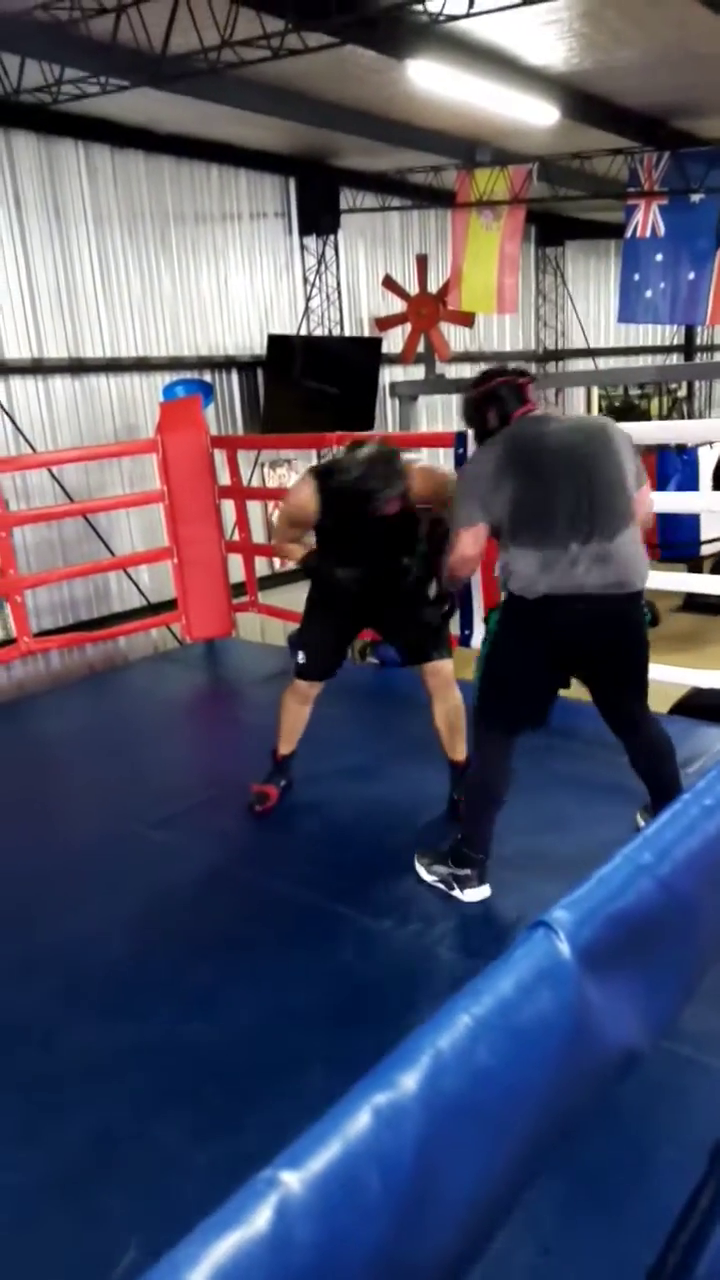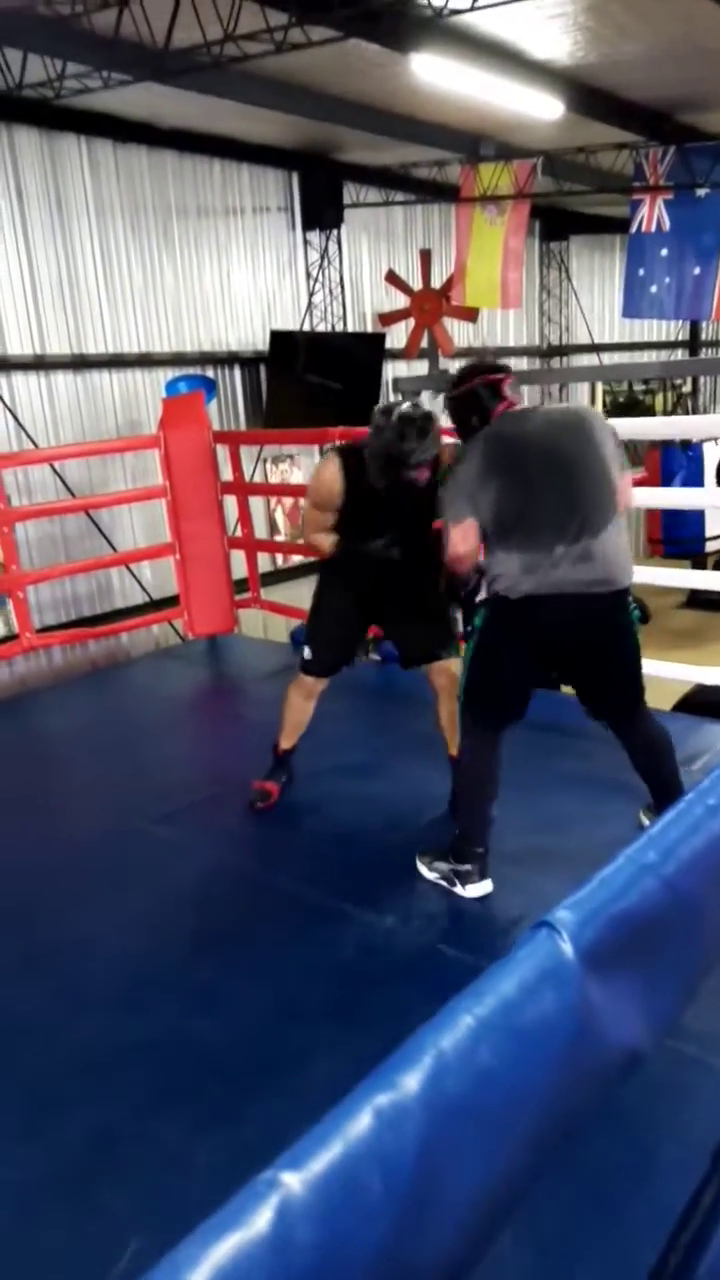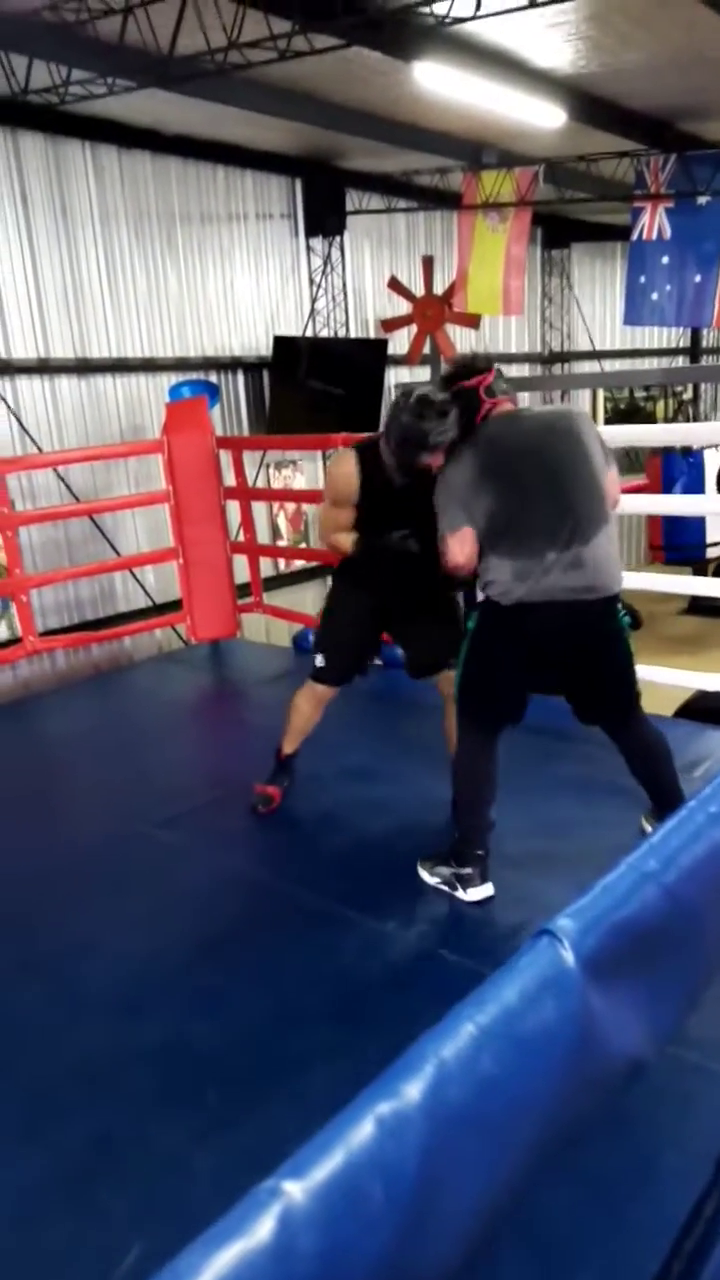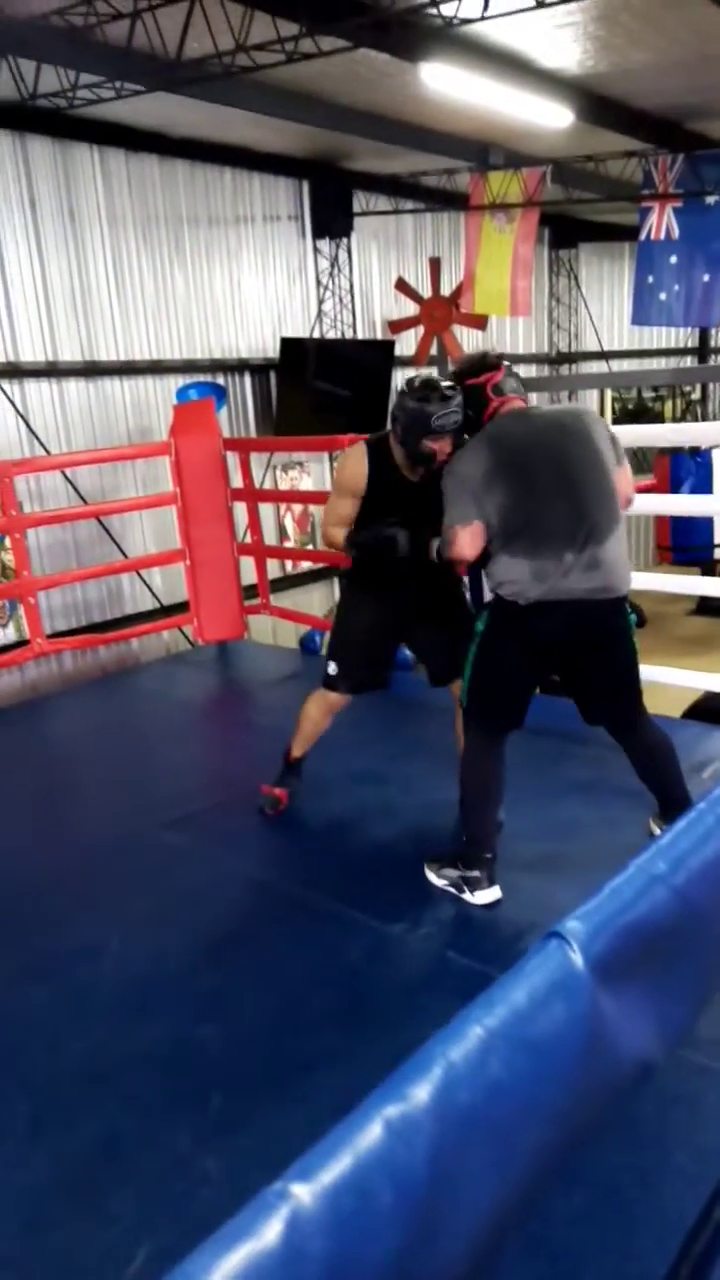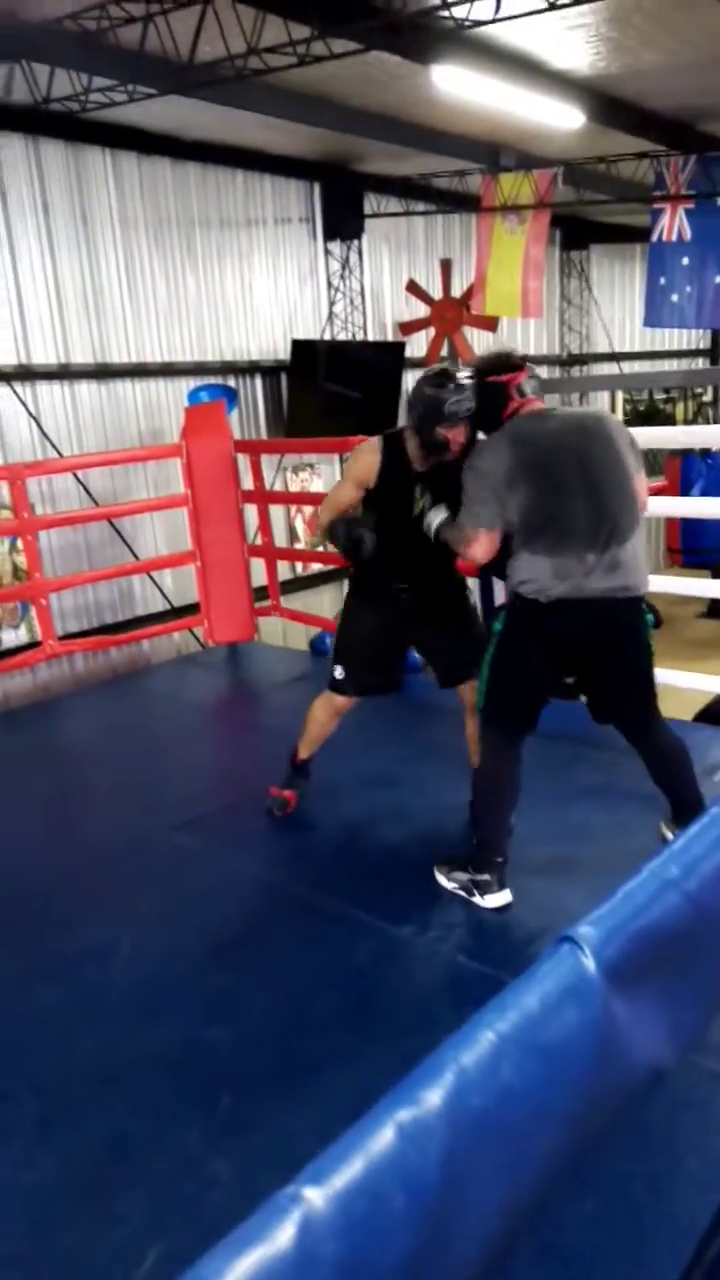
dt=0.1s
person 1, frame 1
left shoulder: (486, 460)
right shoulder: (606, 432)
left elbow: (464, 555)
right elbow: (641, 514)
left wrist: (450, 587)
left hip: (537, 608)
right hip: (618, 599)
left knee: (494, 732)
right knee: (633, 718)
left ankle: (468, 864)
person 1, frame 2
left shoulder: (471, 460)
right shoulder: (588, 421)
left elbow: (462, 550)
right elbow: (623, 498)
left hip: (522, 606)
right hip: (604, 597)
left knee: (481, 726)
right knee: (630, 715)
left ankle: (468, 860)
person 1, frame 3
left shoulder: (460, 465)
right shoulder: (574, 422)
left elbow: (459, 557)
right elbow: (611, 497)
left hip: (514, 612)
right hip: (595, 601)
left knee: (478, 730)
right knee: (625, 719)
left ankle: (468, 864)
right ankle: (677, 821)
person 1, frame 4
left shoulder: (469, 459)
right shoulder: (585, 421)
left elbow: (464, 550)
right elbow: (624, 495)
left wrist: (443, 540)
left hip: (524, 611)
right hip: (604, 602)
left knee: (485, 731)
right knee: (629, 720)
left ankle: (475, 867)
right ankle: (684, 823)
person 1, frame 5
left shoulder: (488, 457)
right shoulder: (604, 425)
left elbow: (478, 550)
right elbow: (640, 501)
left wrist: (440, 526)
left hip: (542, 609)
right hip: (621, 603)
left knee: (501, 733)
right knee: (643, 721)
left ankle: (486, 869)
right ankle: (696, 826)
person 2, frame 1
left shoulder: (416, 479)
right shoulder: (310, 493)
left elbow: (446, 510)
right elbow: (284, 540)
left wrist: (427, 559)
right wrist: (326, 572)
left hip: (404, 581)
right hip: (339, 583)
left knee: (441, 673)
right knee: (306, 683)
left ankle: (461, 786)
right ankle: (278, 771)
person 2, frame 2
left shoulder: (440, 462)
right shoulder: (335, 473)
right elbow: (314, 533)
right wrist: (359, 554)
left hip: (413, 573)
right hip: (348, 577)
left knee: (446, 671)
right knee: (311, 679)
right ankle: (280, 767)
person 2, frame 3
left shoulder: (451, 461)
right shoulder: (351, 467)
right elbow: (332, 534)
right wrist: (382, 548)
left hip: (423, 582)
right hip: (359, 584)
left knee: (457, 681)
right knee: (322, 687)
right ankle: (281, 770)
person 2, frame 4
right shoulder: (361, 461)
right elbow: (331, 530)
right wrist: (372, 544)
left hip: (434, 586)
right hip: (371, 590)
left knee: (469, 687)
right knee: (334, 694)
right ankle: (289, 772)
person 2, frame 5
left shoulder: (473, 458)
right shoulder: (375, 453)
right elbow: (329, 518)
right wrist: (346, 530)
left hip: (441, 588)
right hip: (379, 593)
left knee: (474, 691)
right knee: (340, 697)
right ankle: (296, 773)
